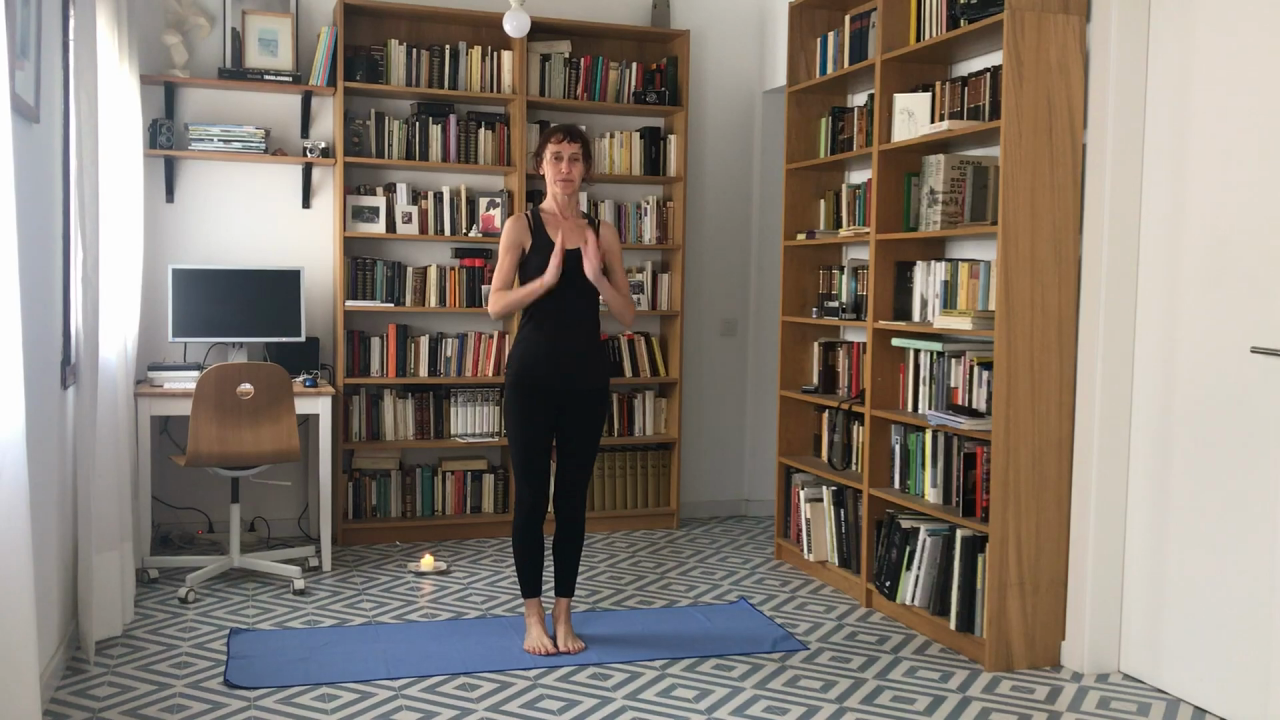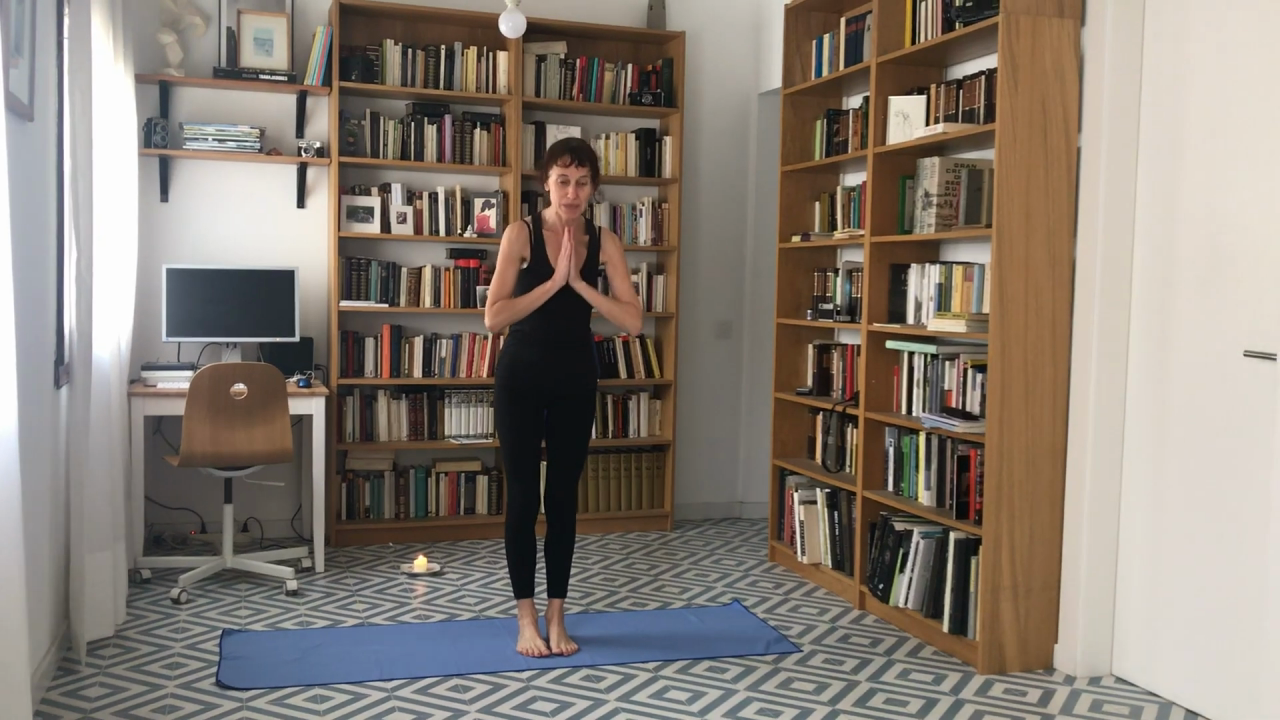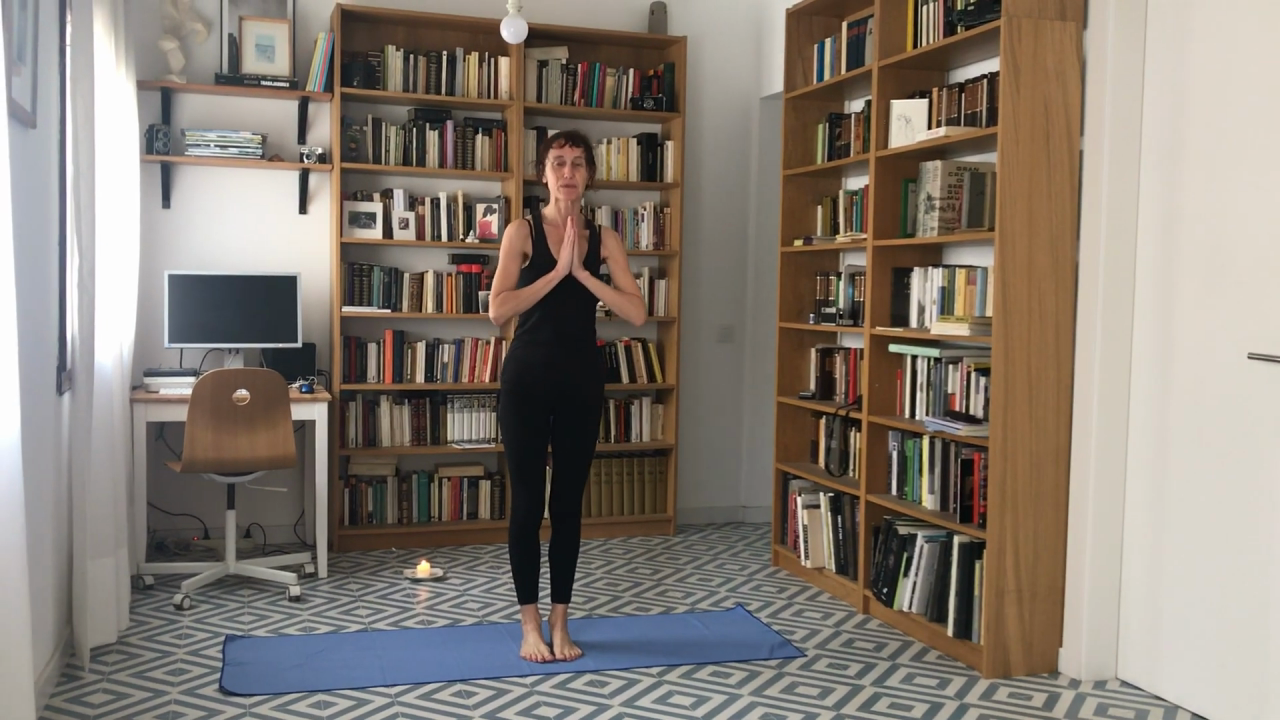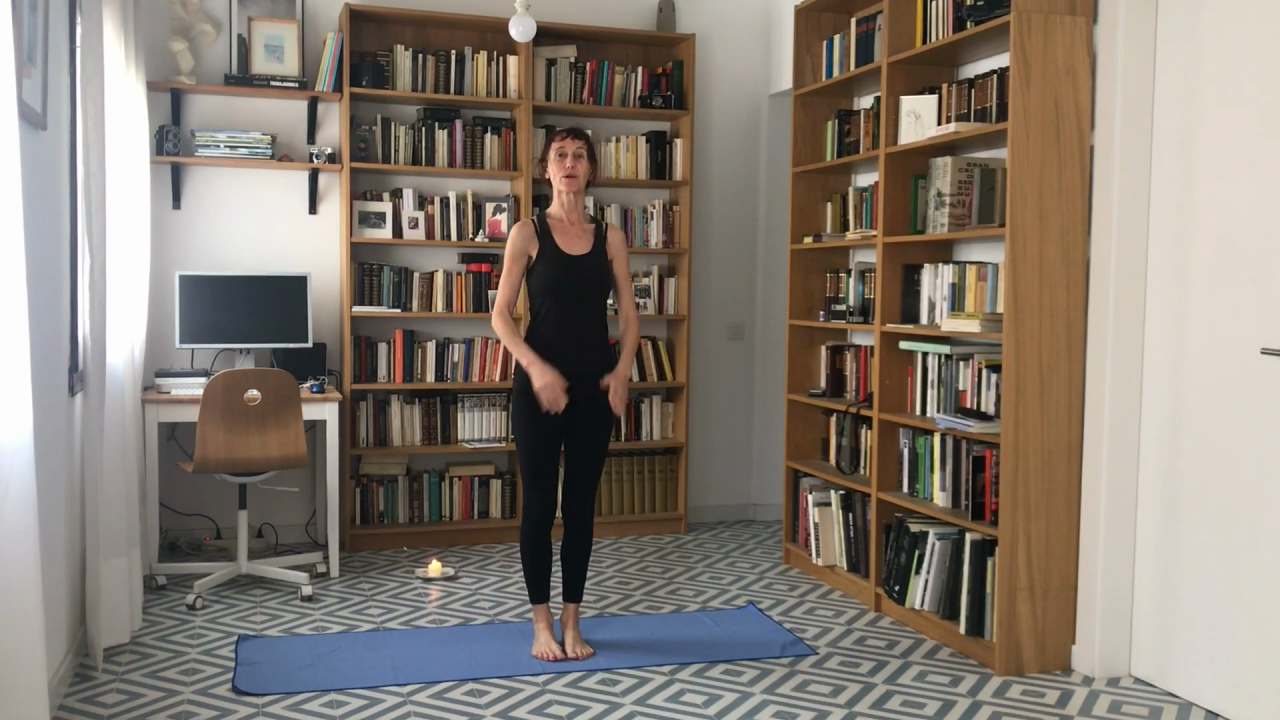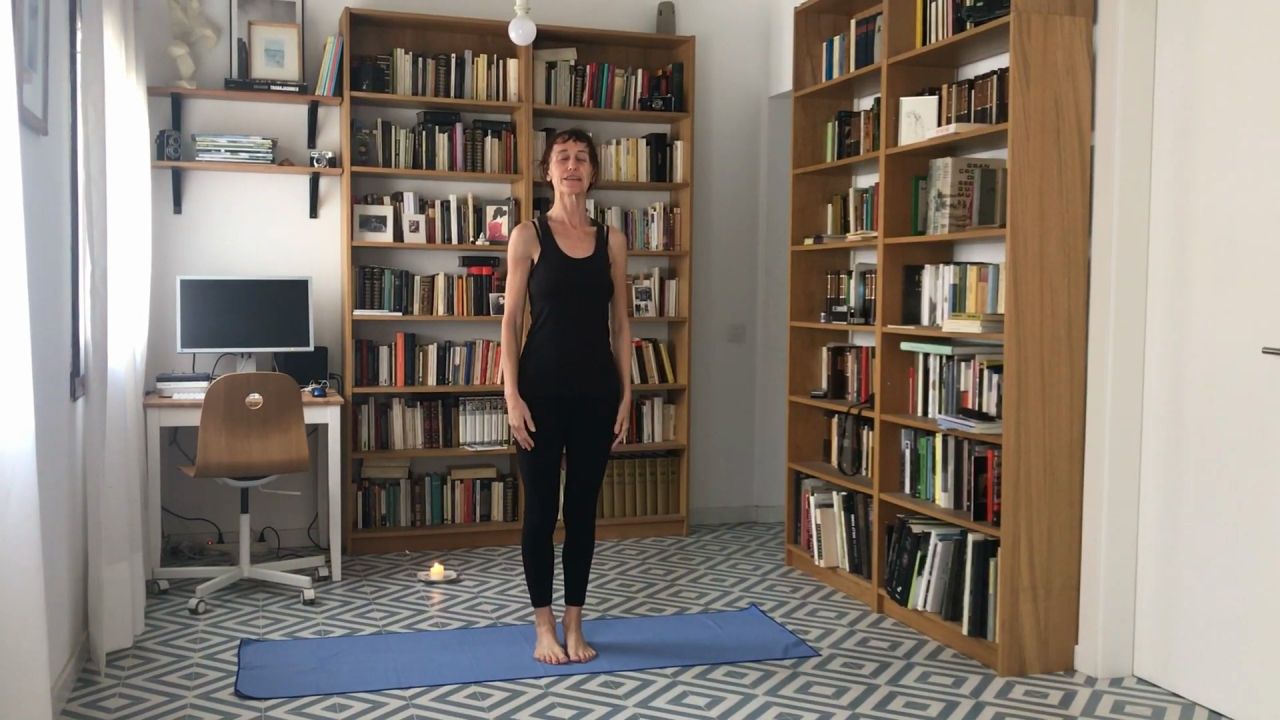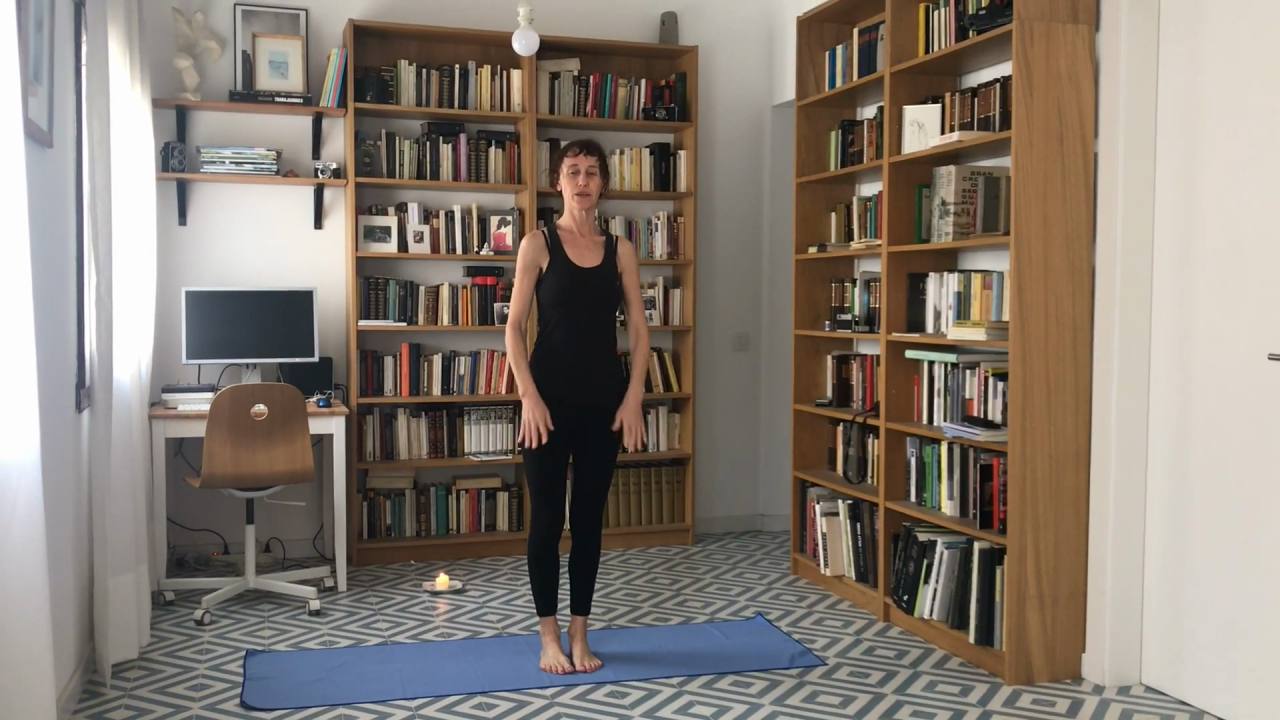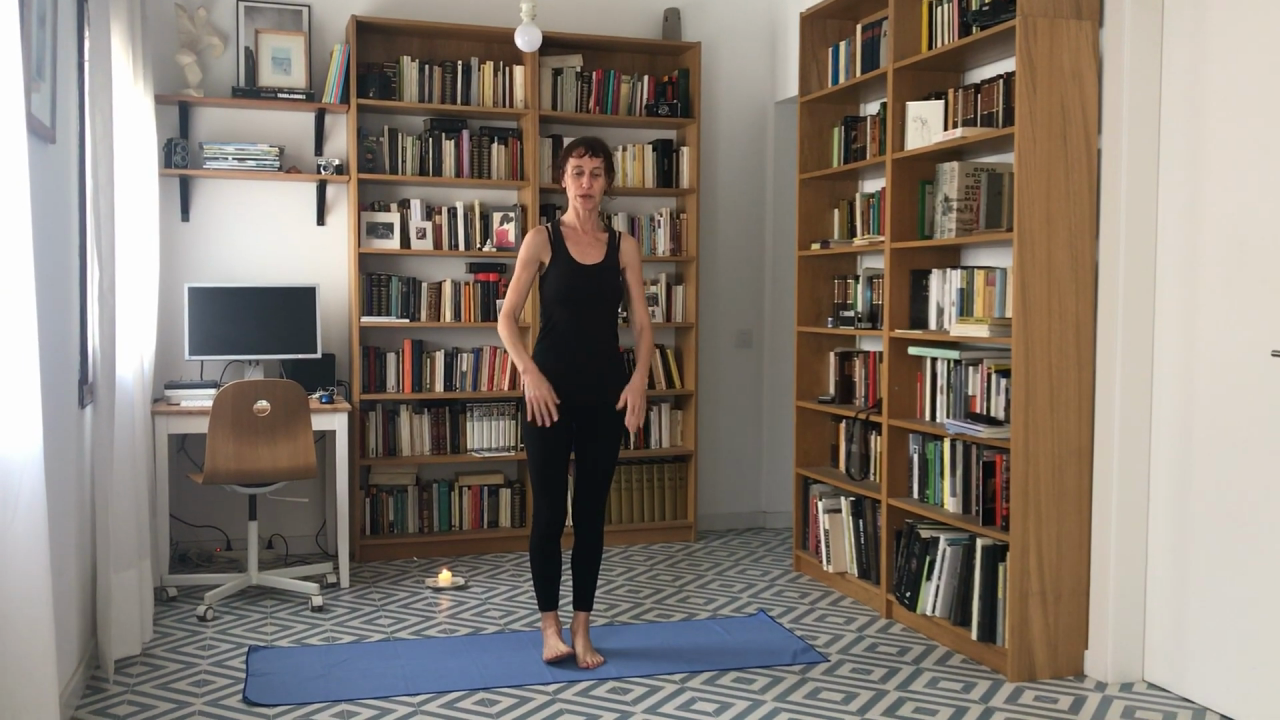
dt=0.7s
person 1, frame 1
left shoulder: (602, 231)
right shoulder: (521, 226)
left elbow: (626, 312)
right elbow: (496, 305)
left wrist: (598, 276)
right wrist: (546, 279)
left hip: (587, 373)
right hip: (533, 372)
left knee: (573, 497)
right knee: (531, 496)
left ankle: (563, 615)
right ankle: (533, 618)
person 1, frame 2
left shoulder: (603, 241)
right shoulder: (521, 233)
left elbow: (633, 321)
right elbow: (494, 316)
left wrist: (578, 282)
right wrist: (554, 280)
left hip: (575, 378)
right hip: (521, 376)
left knee: (563, 497)
right knee: (523, 497)
left ankle: (556, 615)
right ankle: (527, 618)
person 1, frame 3
left shoulder: (604, 238)
right shoulder: (522, 231)
left elbow: (637, 313)
right elbow: (498, 310)
left wrist: (582, 271)
right wrist: (557, 269)
left hip: (581, 379)
right hip: (528, 378)
left knee: (568, 503)
right knee: (528, 502)
left ankle: (560, 622)
right ankle: (530, 625)
person 1, frame 4
left shoulder: (610, 237)
right shoulder: (527, 232)
left elbow: (629, 315)
right elbow: (501, 317)
left wrist: (623, 370)
right wrist: (535, 366)
left hip: (593, 385)
right hip: (540, 383)
left knee: (581, 503)
right knee: (539, 503)
left ankle: (571, 620)
right ankle: (541, 623)
person 1, frame 5
left shoulder: (611, 239)
right shoulder: (529, 235)
left elbow: (620, 323)
right elbow: (511, 320)
left wrist: (625, 394)
right wrist: (512, 394)
left hip: (596, 387)
right hip: (543, 385)
left knee: (583, 507)
right knee: (541, 508)
left ankle: (574, 623)
right ankle: (544, 626)
person 1, frame 6
left shoulder: (620, 250)
right shoulder: (538, 244)
left elbow: (639, 331)
right elbow: (514, 328)
left wrist: (633, 397)
right wrist: (529, 396)
left hip: (603, 396)
right hip: (550, 394)
left knee: (589, 516)
right knee: (547, 516)
left ankle: (579, 633)
right ankle: (549, 635)
person 1, frame 7
left shoulder: (623, 245)
right shoulder: (542, 239)
left elbow: (642, 322)
right elbow: (508, 317)
left wrist: (639, 379)
right wrist: (530, 374)
left hip: (606, 388)
right hip: (551, 386)
left knee: (592, 511)
right knee: (550, 510)
left ankle: (582, 629)
right ankle: (551, 626)
